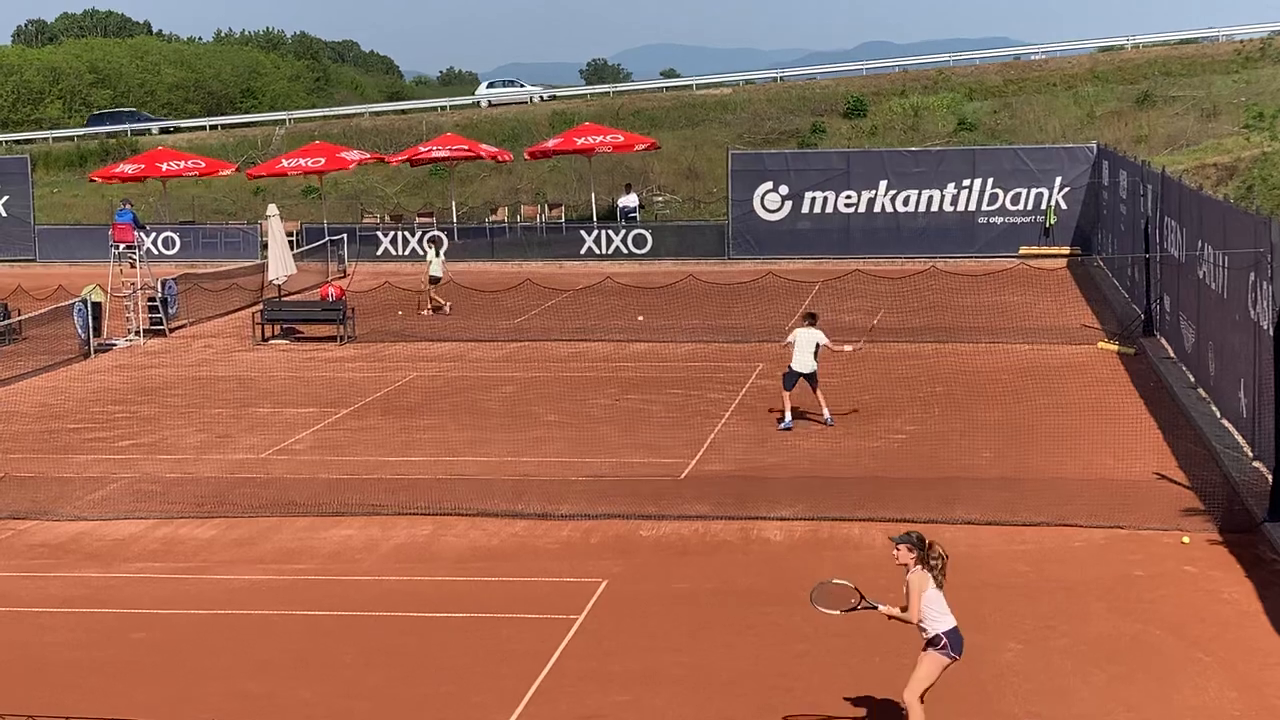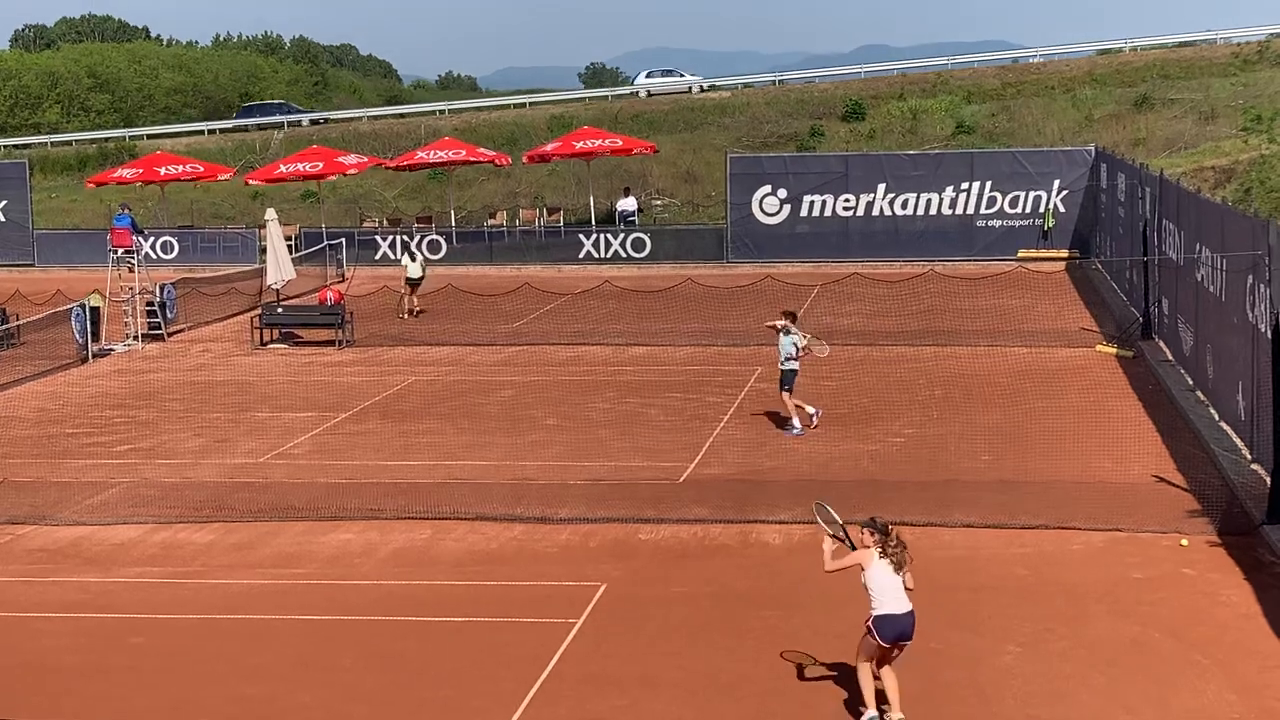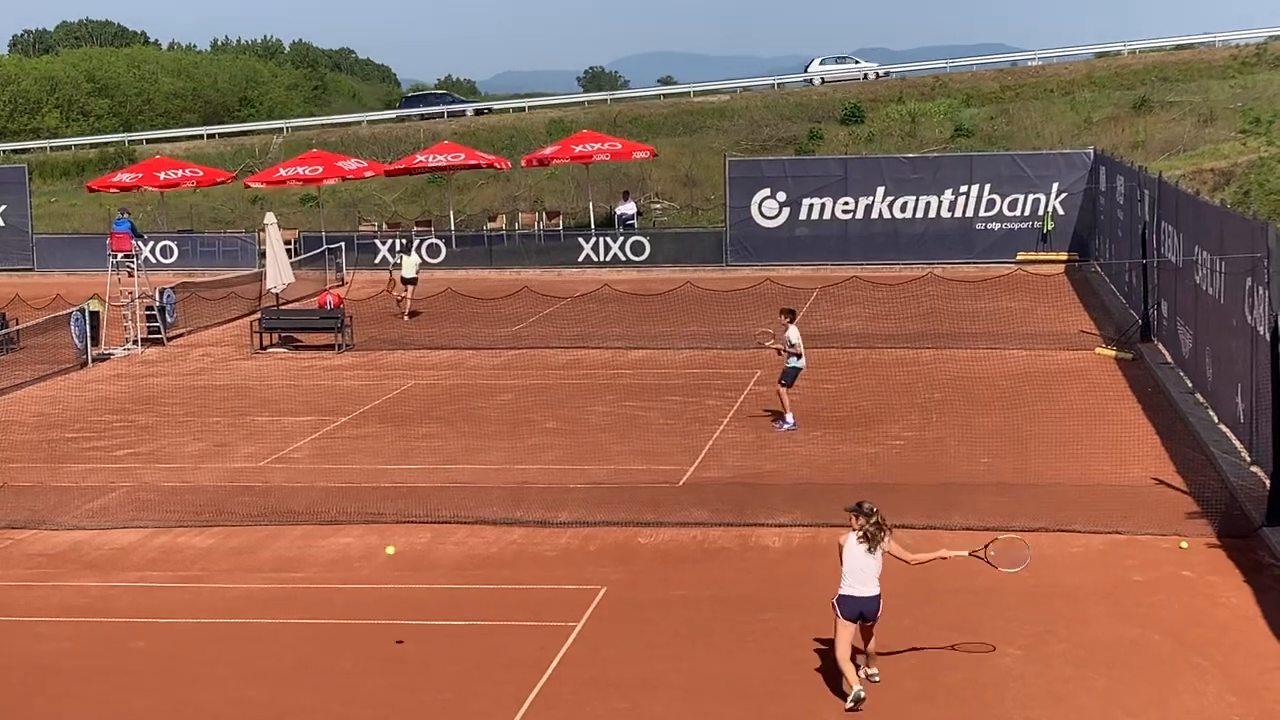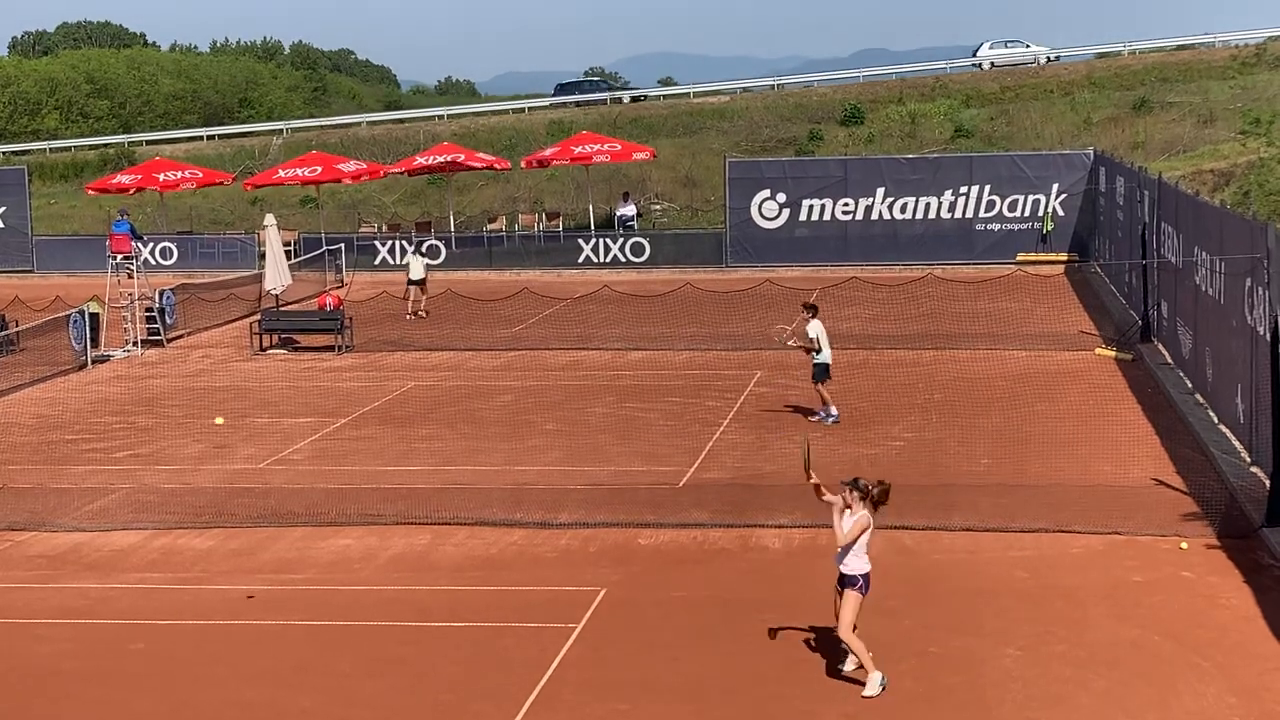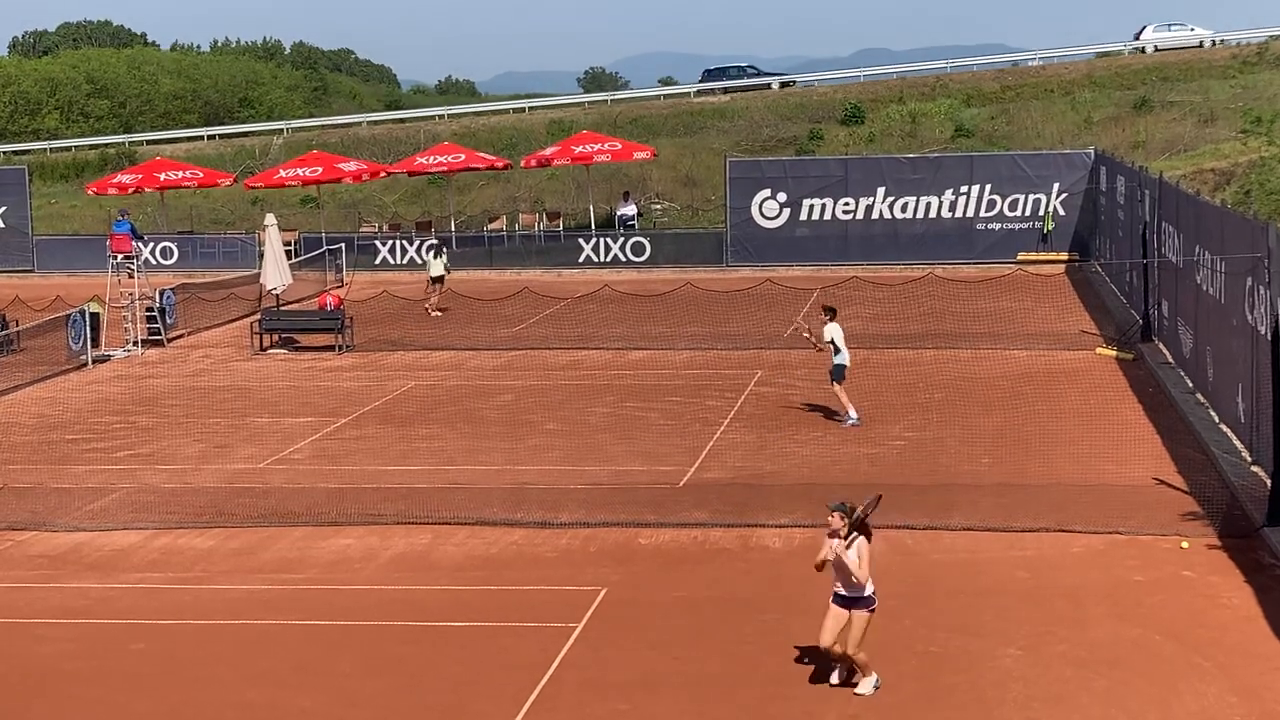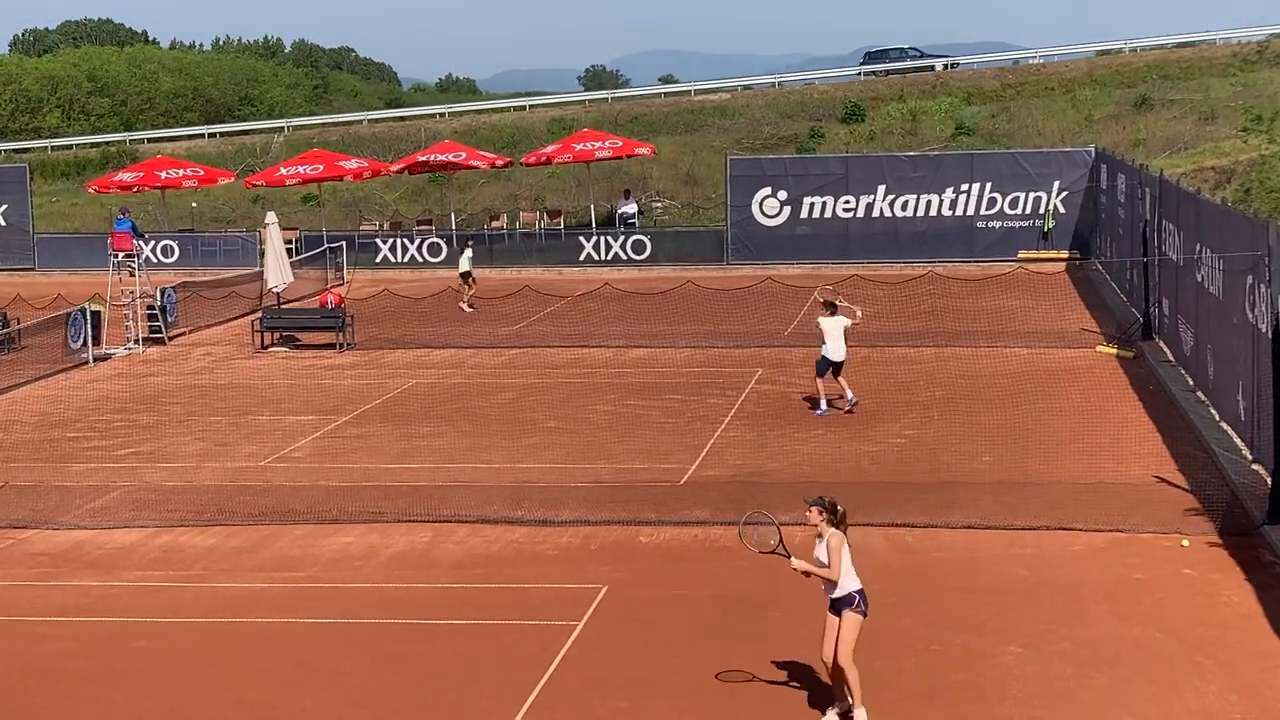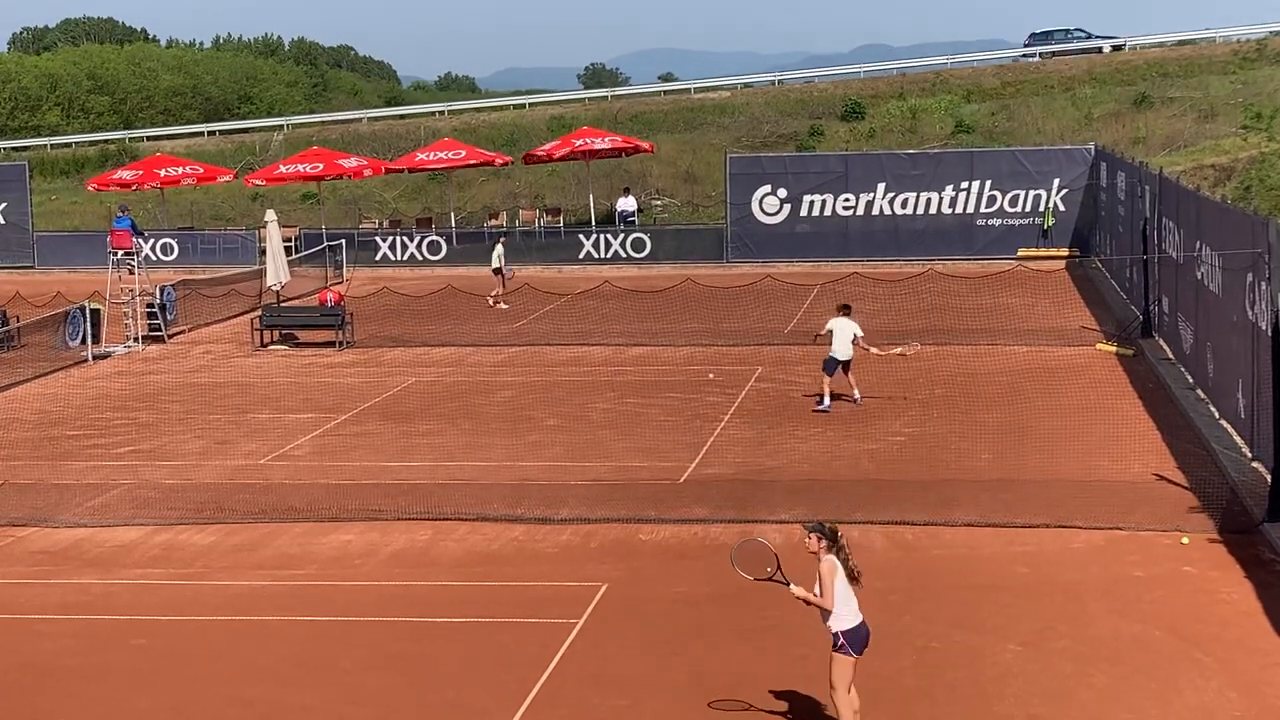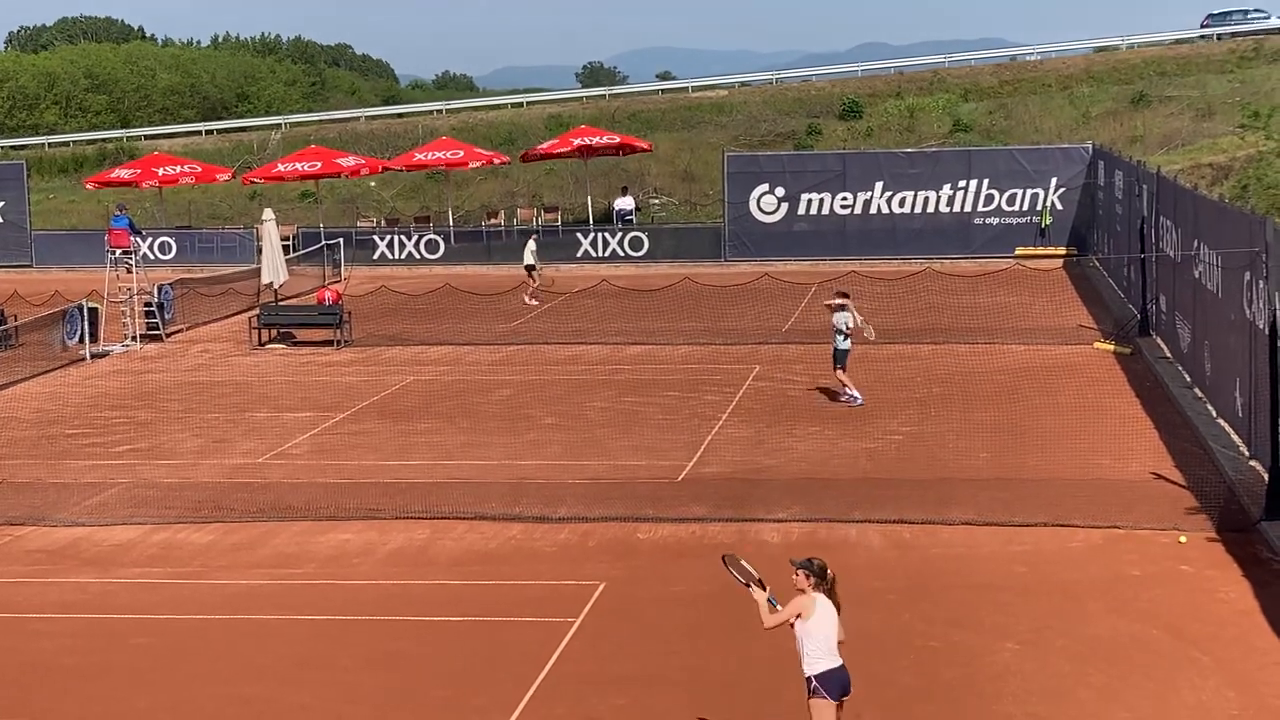
dt=0.5s
person 1, frame 1
left shoulder: (915, 577)
right shoulder: (921, 572)
left elbow: (913, 618)
left wrist: (891, 614)
right wrist: (898, 610)
left hip: (946, 641)
right hip: (941, 638)
left knee: (910, 697)
right knee: (913, 694)
person 1, frame 2
left shoulder: (864, 555)
right shoulder: (897, 555)
left elbow: (828, 567)
right elbow: (910, 585)
left wrist: (827, 550)
left hip: (884, 622)
right hip: (907, 621)
left knee: (863, 663)
right knee: (883, 666)
person 1, frame 3
left shoulder: (844, 540)
right shoulder: (883, 540)
right elbow: (912, 558)
right wrist: (943, 554)
left hip: (847, 601)
right hip: (872, 601)
left knee: (842, 655)
right knee: (867, 632)
left ankle: (856, 689)
right ankle: (871, 669)
person 1, frame 4
left shoulder: (863, 519)
right shoulder: (847, 510)
left elbow: (841, 541)
right elbow: (824, 496)
left wrist: (835, 514)
right wrist: (816, 484)
left hip: (857, 579)
right hip: (845, 575)
left knee: (844, 632)
right knee: (843, 621)
left ankle: (875, 675)
right ankle: (860, 655)
person 1, frame 5
left shoulder: (861, 543)
right shoulder: (831, 537)
left elbow: (862, 580)
right elbow: (818, 567)
left wrist: (845, 558)
right wrist: (824, 558)
left hip: (863, 599)
right hip: (841, 596)
left knee: (853, 650)
right knee: (826, 643)
left ankle: (870, 678)
right ankle: (841, 663)
person 1, frame 6
left shoulder: (834, 537)
right shoulder: (820, 537)
left elbow: (834, 575)
left wrist: (806, 567)
right wrist: (808, 568)
left hip: (852, 598)
right hip: (836, 601)
left knee: (842, 659)
right knee: (827, 658)
person 1, frame 7
left shoulder: (826, 564)
right shoulder: (833, 563)
left elbow: (828, 604)
left wrist: (805, 596)
right wrist: (810, 597)
left hip: (847, 635)
right hip: (855, 630)
left knee: (839, 695)
right knee: (846, 688)
person 1, frame 8
left shoulder: (803, 601)
right shoulder: (828, 603)
left elbow: (768, 623)
left wrist: (762, 600)
left hip: (821, 680)
right hip: (840, 675)
